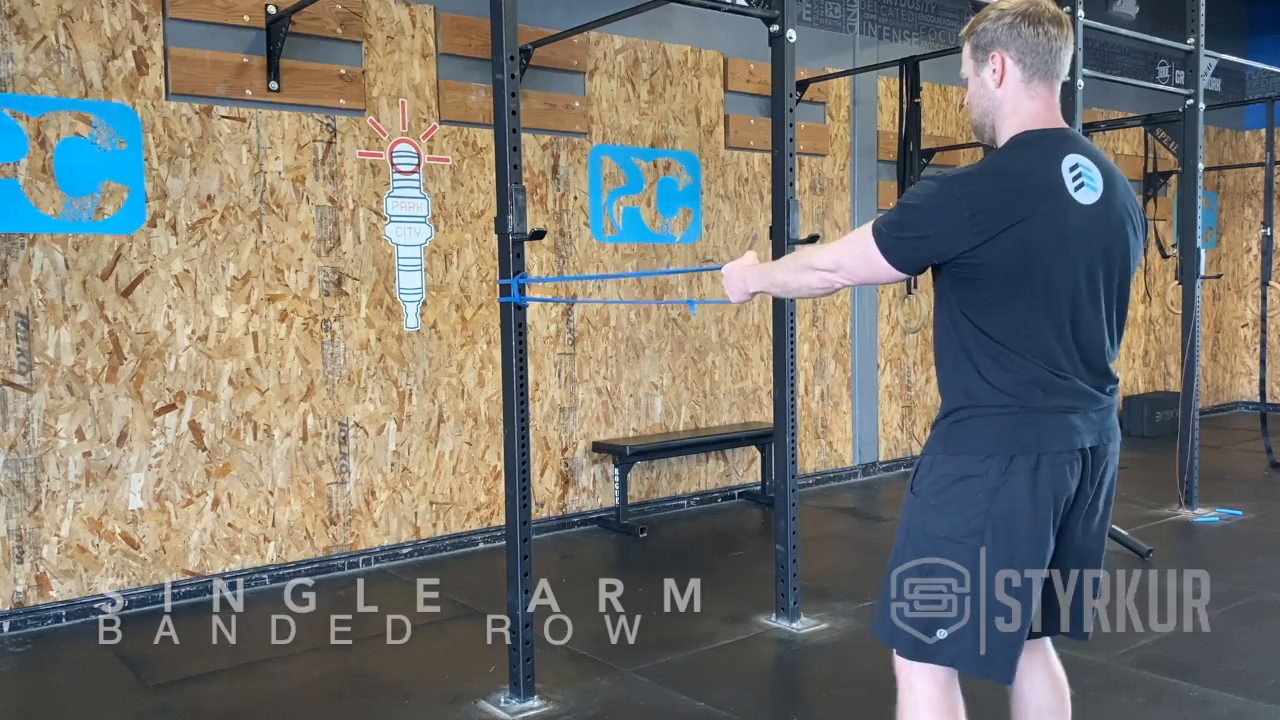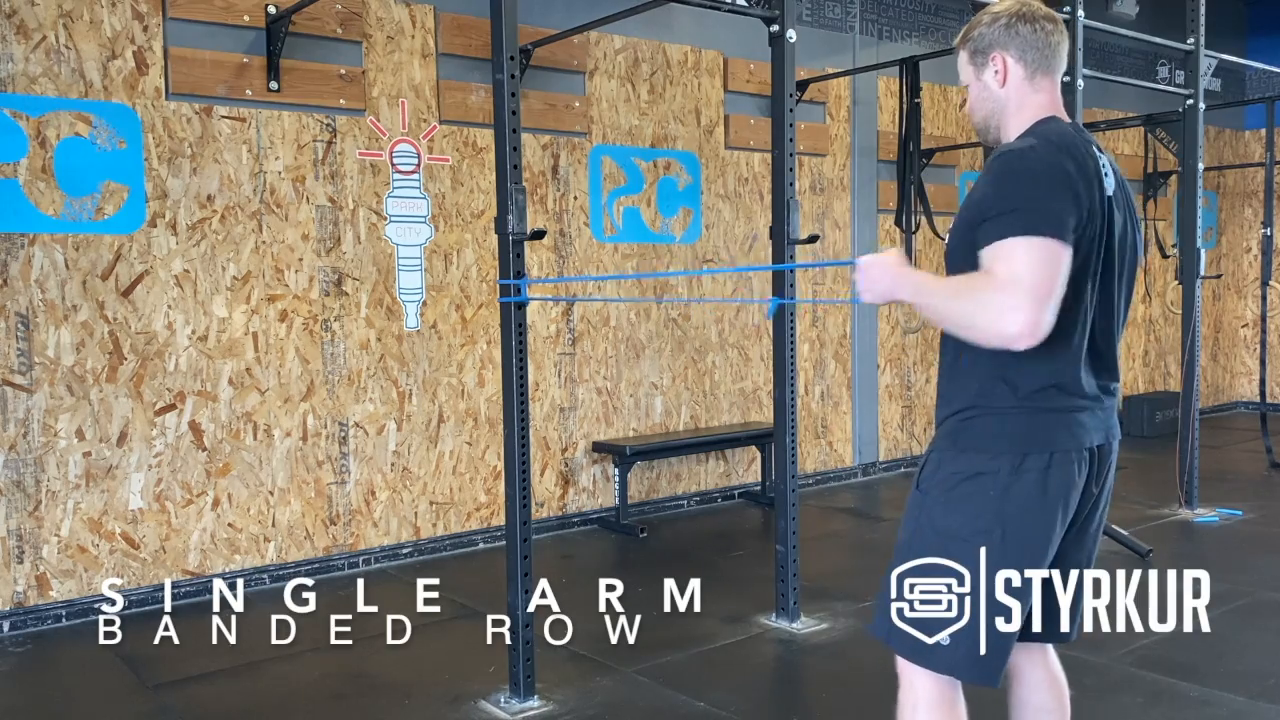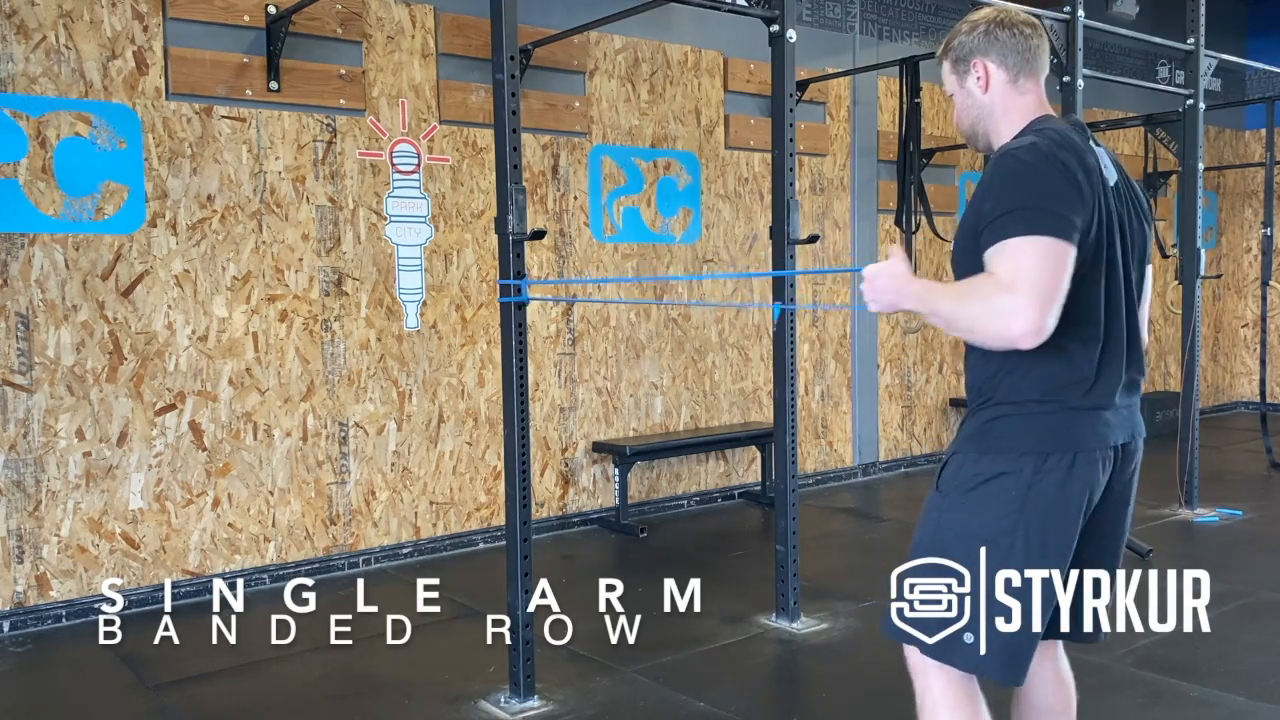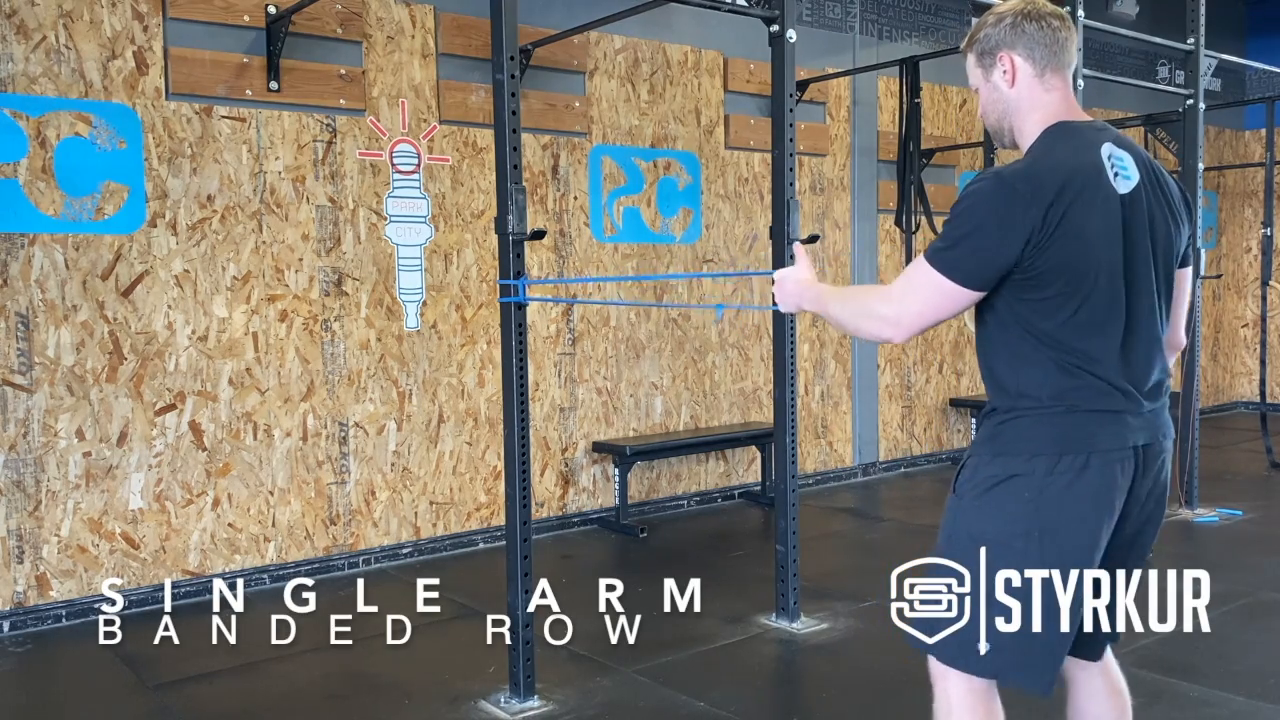
dt=0.5s
person 1, frame 1
left shoulder: (971, 194)
right shoulder: (1117, 190)
left elbow: (830, 267)
left wrist: (750, 277)
left hip: (994, 456)
right hip: (1085, 447)
left knee: (922, 658)
right knee: (1025, 638)
person 1, frame 2
left shoulder: (1034, 163)
right shoulder: (1098, 172)
left elbow: (1014, 320)
left wrist: (907, 282)
left hip: (1002, 450)
right hip: (1081, 442)
left knee: (924, 656)
right knee: (1024, 640)
person 1, frame 3
left shoulder: (1029, 165)
right shoulder: (1104, 168)
left elbow: (1021, 317)
right elbow: (1132, 327)
left wrist: (906, 290)
left hip: (1022, 448)
right hip: (1104, 438)
left knee: (935, 654)
right knee: (1032, 639)
person 1, frame 4
left shoulder: (1016, 191)
right shoulder: (1156, 181)
left elbow: (896, 317)
right elbow: (1172, 336)
left wrist: (807, 293)
left hip: (1040, 457)
right hip: (1140, 449)
right knee: (1084, 648)
